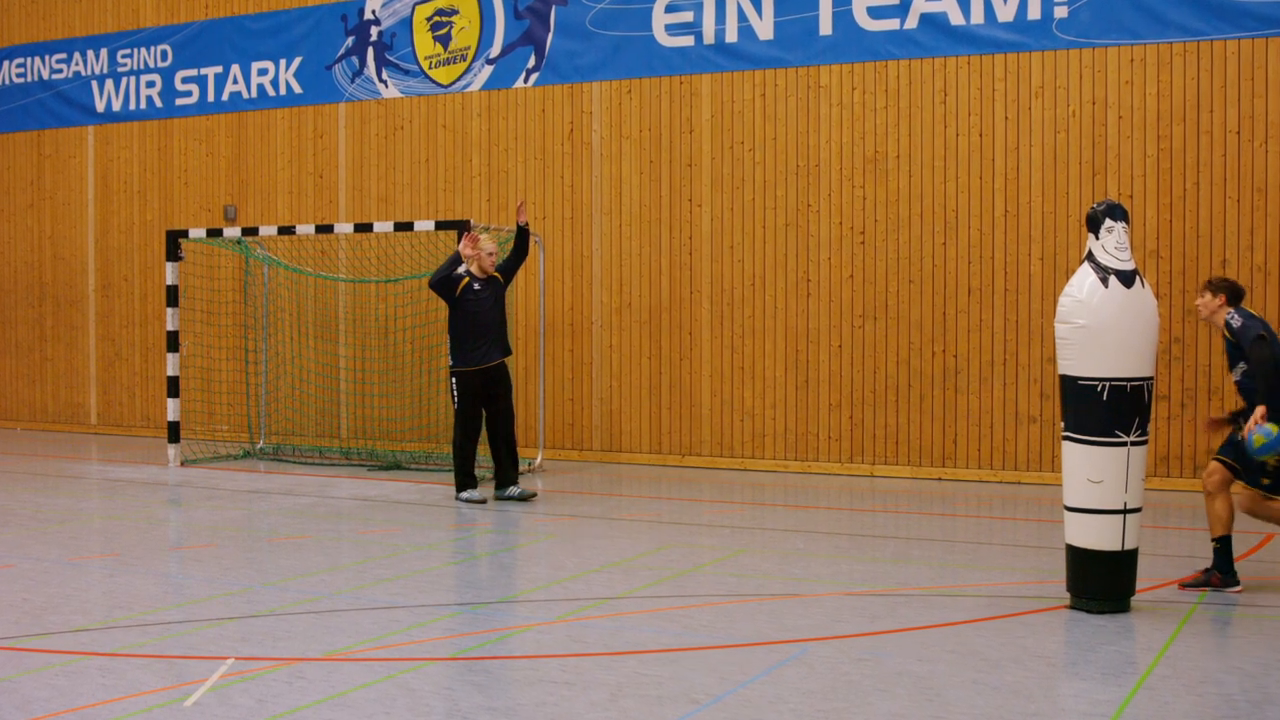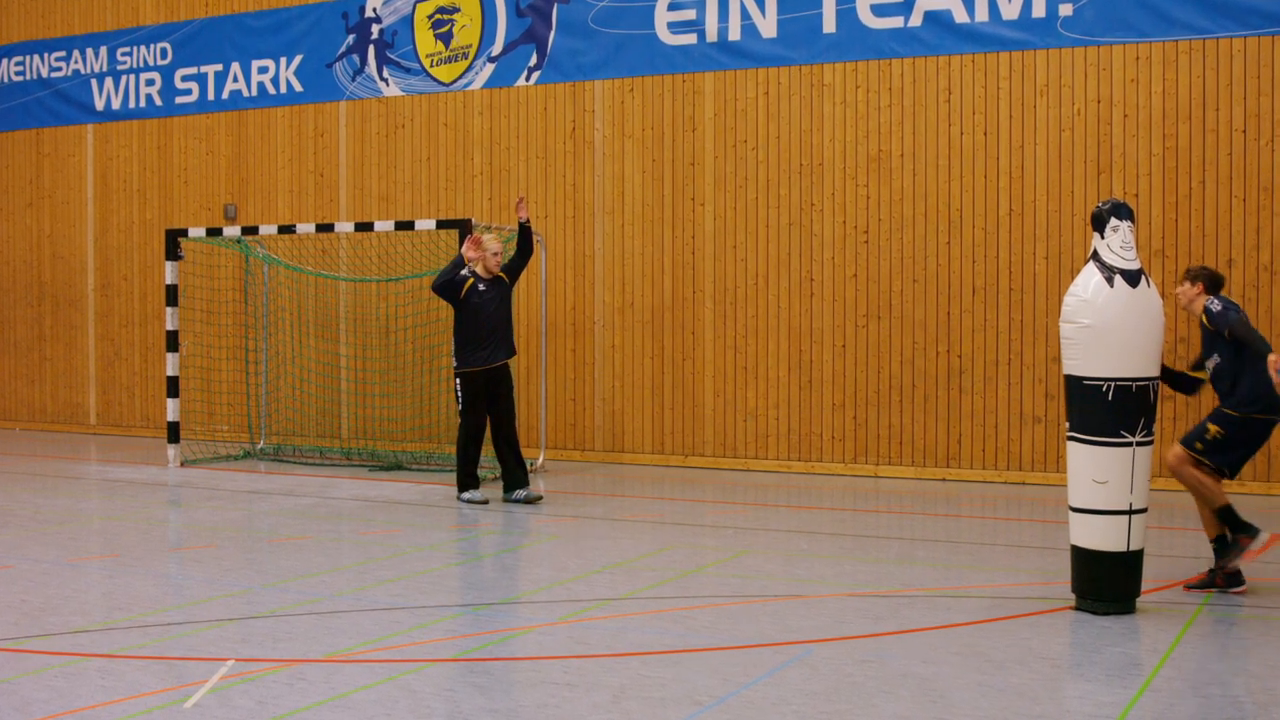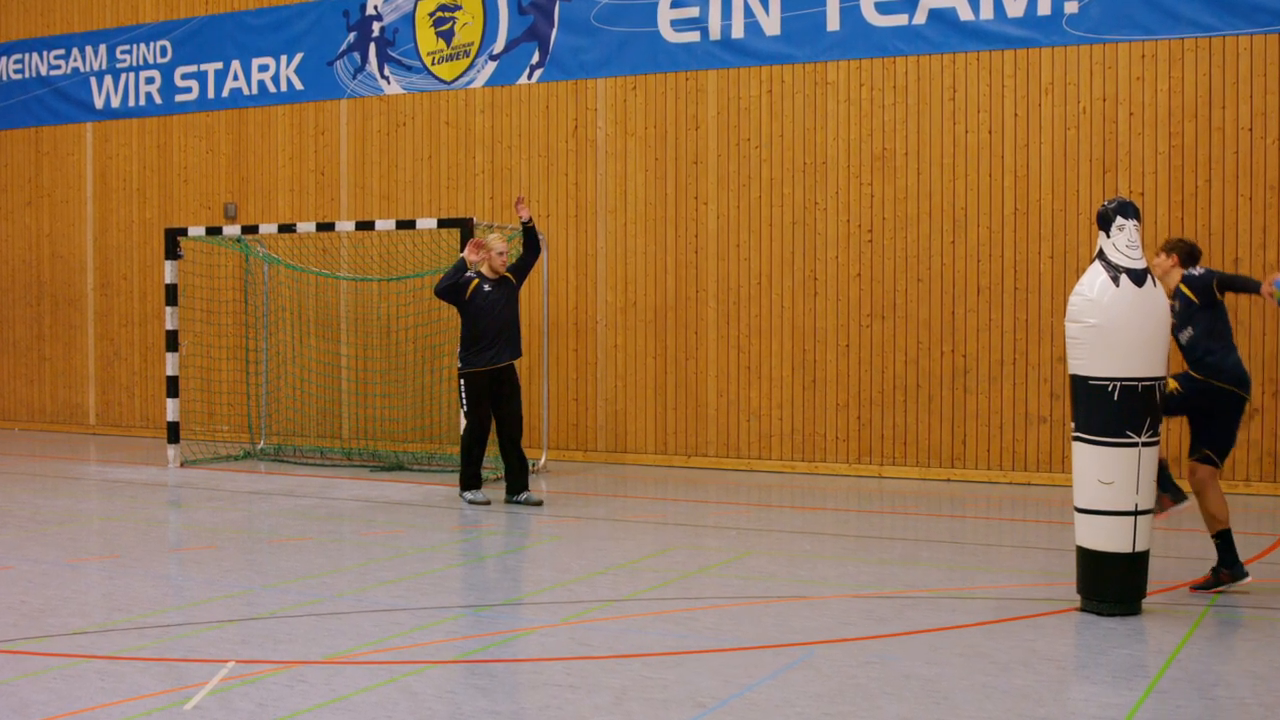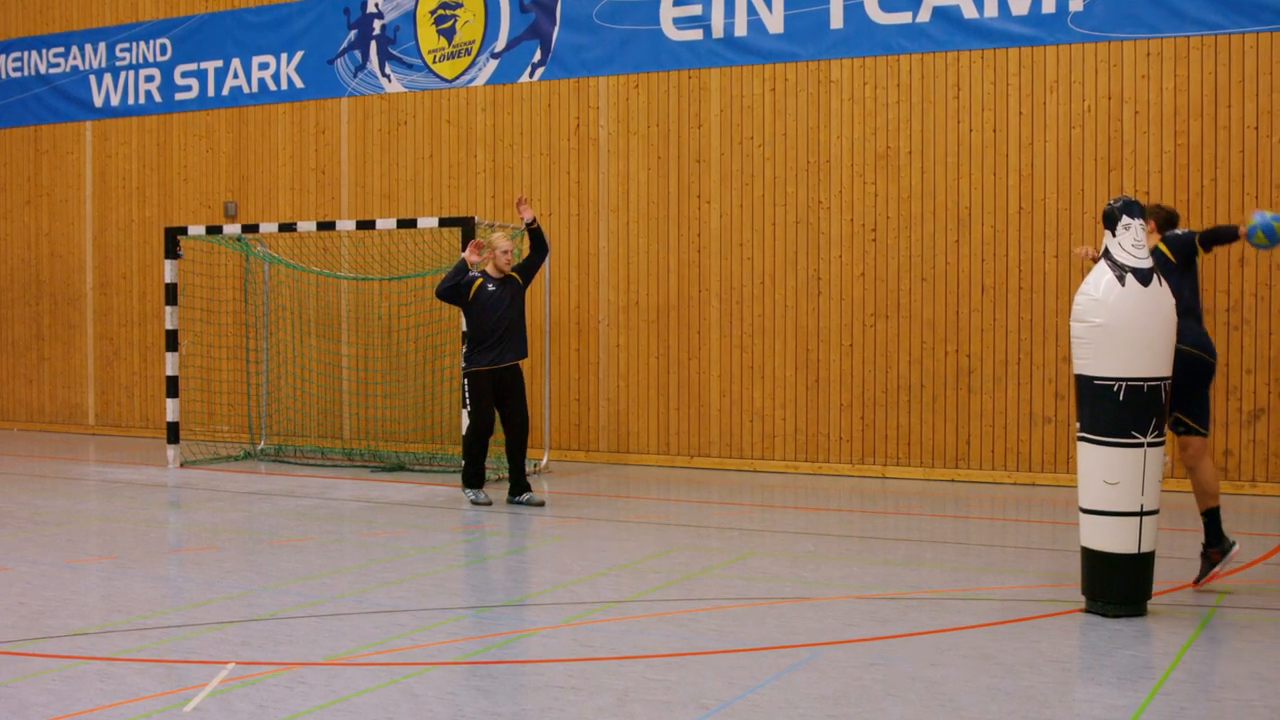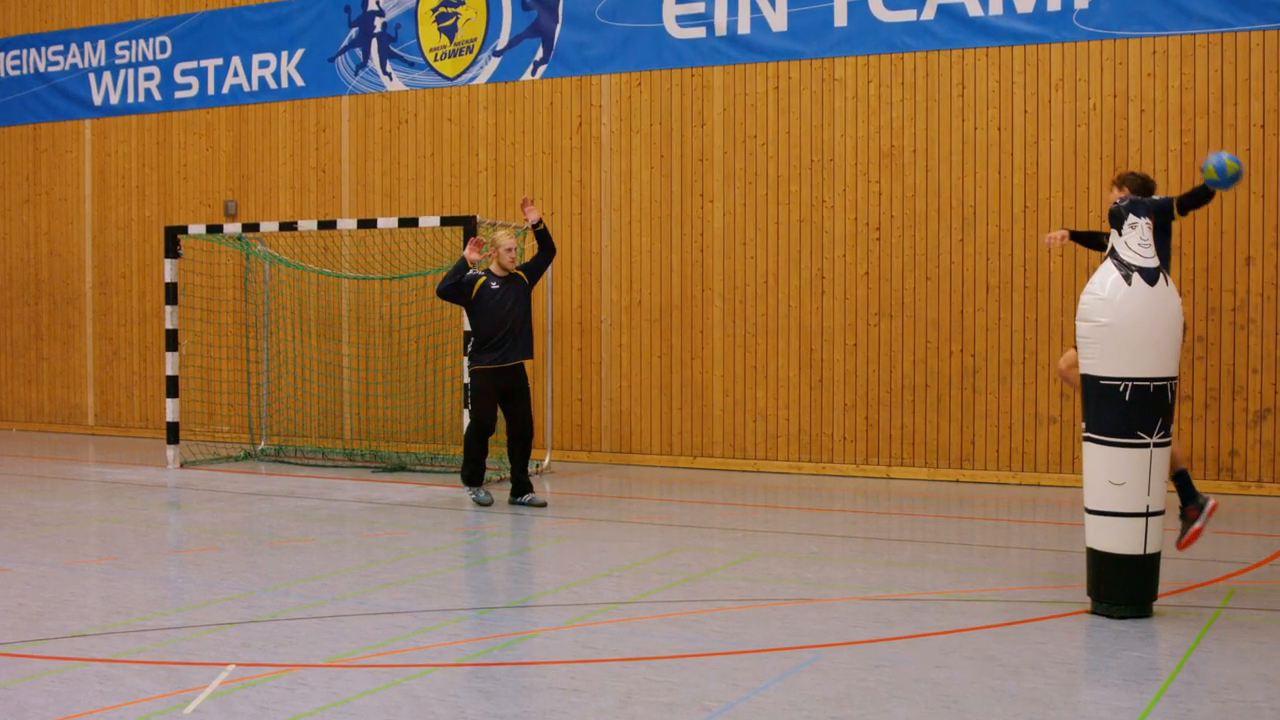
dt=0.5s
person 1, frame 1
left shoulder: (1238, 320)
right shoulder: (1233, 332)
right wrist: (1232, 420)
left knee: (1254, 501)
right knee: (1214, 480)
right ankle: (1223, 571)
person 1, frame 2
left shoulder: (1214, 308)
right shoulder: (1208, 332)
left elbow: (1241, 328)
right elbow: (1189, 385)
right wrist: (1156, 367)
left hip: (1249, 407)
right hip: (1248, 410)
left knee: (1178, 458)
right knee: (1203, 480)
left ankle: (1242, 530)
right ankle: (1227, 572)
person 1, frame 3
left shoulder: (1192, 280)
right shoulder: (1172, 307)
left elbow: (1226, 281)
left hip: (1215, 379)
right hip: (1226, 388)
right knee: (1201, 475)
left ankle: (1167, 490)
right ankle: (1229, 565)
person 1, frame 4
left shoulder: (1171, 243)
right shoulder: (1152, 260)
left elbow: (1210, 237)
left wrist: (1240, 231)
right wrist: (1099, 254)
left hip: (1181, 351)
right hip: (1194, 357)
right knee: (1193, 450)
right ankle: (1215, 544)
person 1, frame 5
left shoulder: (1148, 212)
left elbow: (1191, 202)
right elbow: (1105, 242)
left wrist: (1210, 186)
right wrist: (1070, 235)
left knee: (1069, 365)
right ankle: (1191, 502)
person 2, frame 1
left shoulder: (498, 279)
right shoulder: (459, 283)
left elbow: (519, 255)
right elbow: (435, 281)
left wrist: (522, 226)
right wrist: (459, 255)
left hip: (496, 366)
right hip: (466, 369)
left knee: (503, 424)
right knee: (468, 428)
left ankle: (506, 484)
right ankle: (465, 486)
person 2, frame 2
left shoulder: (503, 279)
right shoulder: (464, 283)
left elbow: (525, 253)
right elbow: (438, 285)
left wrist: (523, 223)
right wrist: (462, 258)
left hip: (499, 367)
right hip: (470, 370)
left knee: (506, 428)
right knee: (472, 428)
left ankle: (515, 486)
right ankle: (467, 487)
person 2, frame 3
left shoulder: (511, 280)
right shoulder: (469, 284)
left elbow: (532, 252)
right elbow: (441, 290)
left wrist: (526, 222)
right wrist: (465, 261)
left hip: (505, 369)
right hip: (474, 370)
left knee: (512, 429)
right knee: (477, 429)
left ankle: (517, 488)
right ankle: (469, 486)
person 2, frame 4
left shoulder: (517, 279)
right shoulder: (473, 283)
left elbow: (540, 252)
right elbow: (442, 292)
left wrist: (531, 222)
right wrist: (465, 262)
left hip: (510, 369)
right hip: (479, 370)
left knee: (518, 428)
right knee: (481, 426)
left ankle: (519, 489)
right ankle: (472, 484)
person 2, frame 5
left shoulder: (522, 278)
right shoulder: (476, 282)
left elbow: (548, 252)
right elbow: (443, 290)
left wrist: (537, 223)
right wrist: (466, 261)
left hip: (515, 368)
right hip: (484, 368)
left knee: (522, 428)
right knee: (482, 424)
left ankle: (521, 490)
right ankle: (472, 480)
